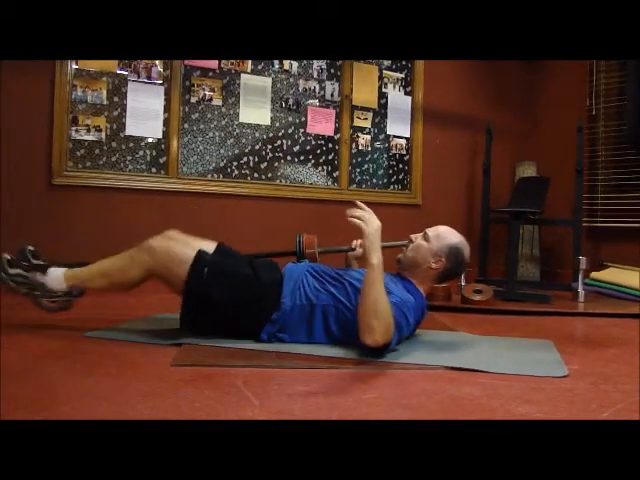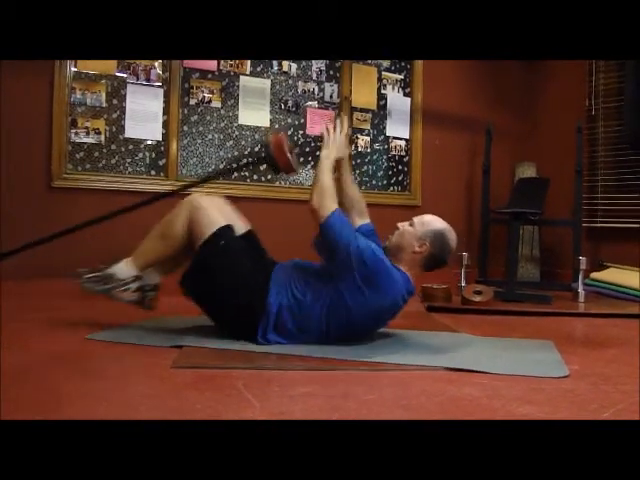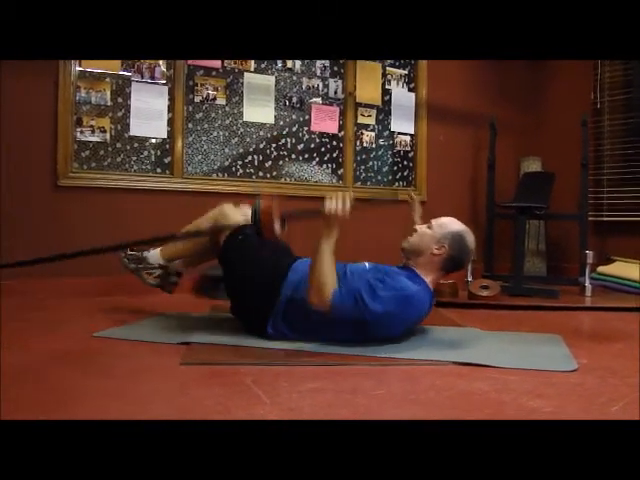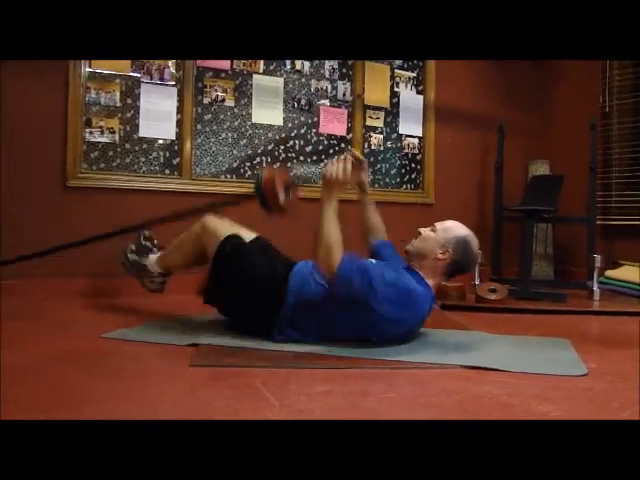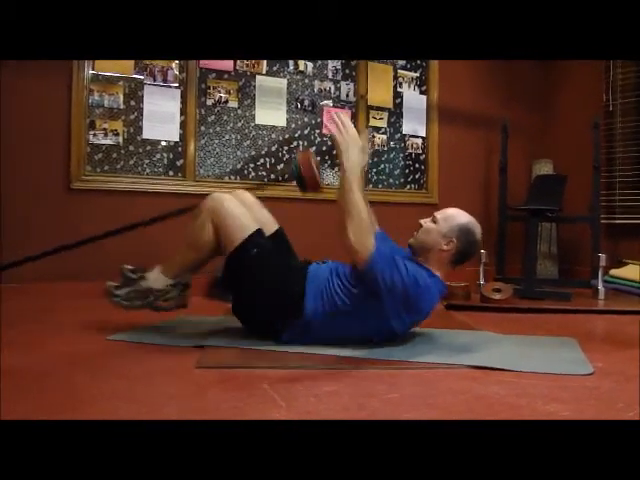
dt=0.4s
person 1, frame 1
left shoulder: (404, 305)
right shoulder: (400, 289)
left elbow: (373, 336)
left wrist: (375, 254)
right wrist: (364, 261)
left hip: (265, 310)
right hip: (273, 283)
left knee: (155, 250)
right knee: (170, 240)
left ankle: (57, 282)
right ankle: (67, 277)
person 1, frame 2
left shoulder: (377, 277)
right shoulder: (391, 280)
left elbow: (322, 207)
right elbow: (359, 223)
left wrist: (329, 153)
right wrist: (343, 166)
left hip: (257, 311)
right hip: (274, 289)
left knee: (197, 205)
right knee: (212, 207)
left ankle: (125, 274)
right ankle: (147, 279)
person 1, frame 3
left shoulder: (397, 296)
right shoulder: (415, 289)
left elbow: (319, 298)
left wrist: (329, 233)
right wrist: (415, 224)
left hip: (274, 303)
right hip: (289, 282)
left knee: (226, 214)
right knee: (244, 215)
left ankle: (156, 261)
right ankle: (174, 264)
person 1, frame 4
left shoulder: (400, 293)
right shoulder: (410, 284)
left elbow: (328, 263)
right elbow: (379, 242)
left wrist: (330, 195)
right wrist: (363, 189)
left hip: (274, 307)
right hip: (289, 282)
left knee: (211, 226)
right knee: (227, 232)
left ankle: (153, 266)
right ankle: (159, 261)
person 1, frame 5
left shoulder: (413, 287)
right shoulder: (418, 274)
left elbow: (357, 242)
right elbow: (370, 238)
left wrist: (350, 160)
right wrist: (354, 163)
left hip: (285, 310)
right hip: (300, 284)
left knee: (217, 205)
right knee: (240, 201)
left ankle: (160, 284)
right ankle: (167, 282)
